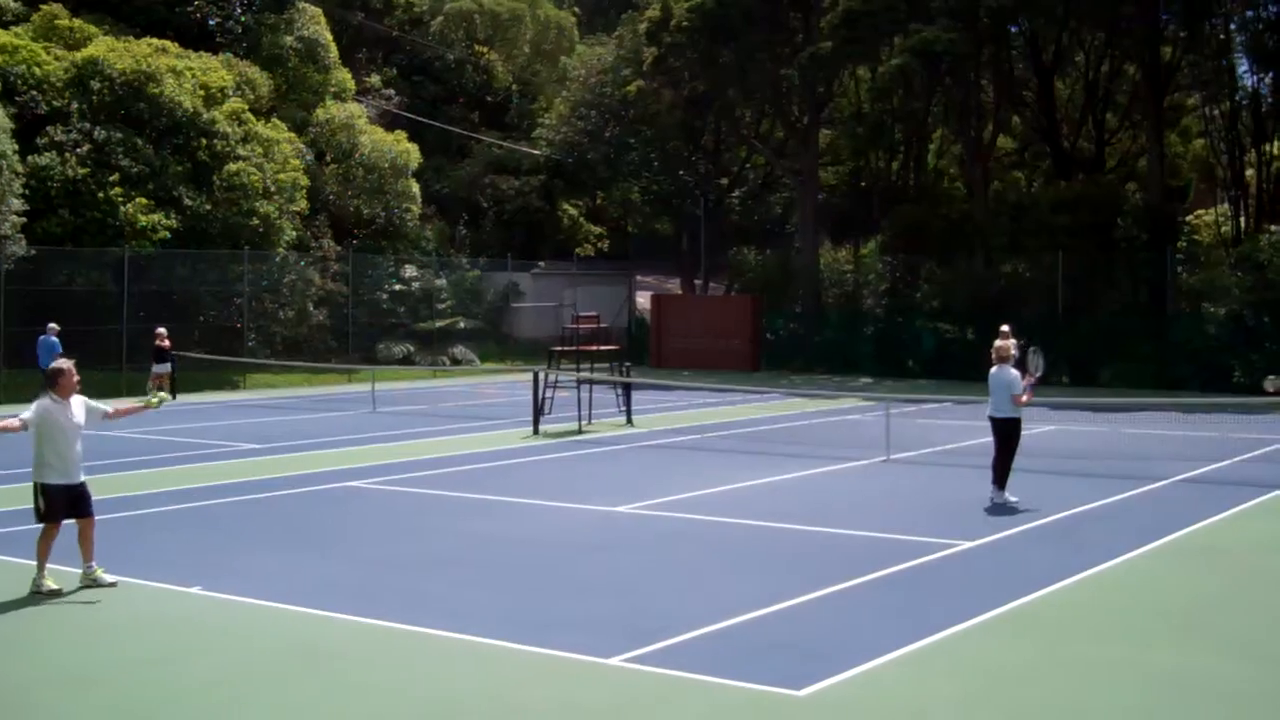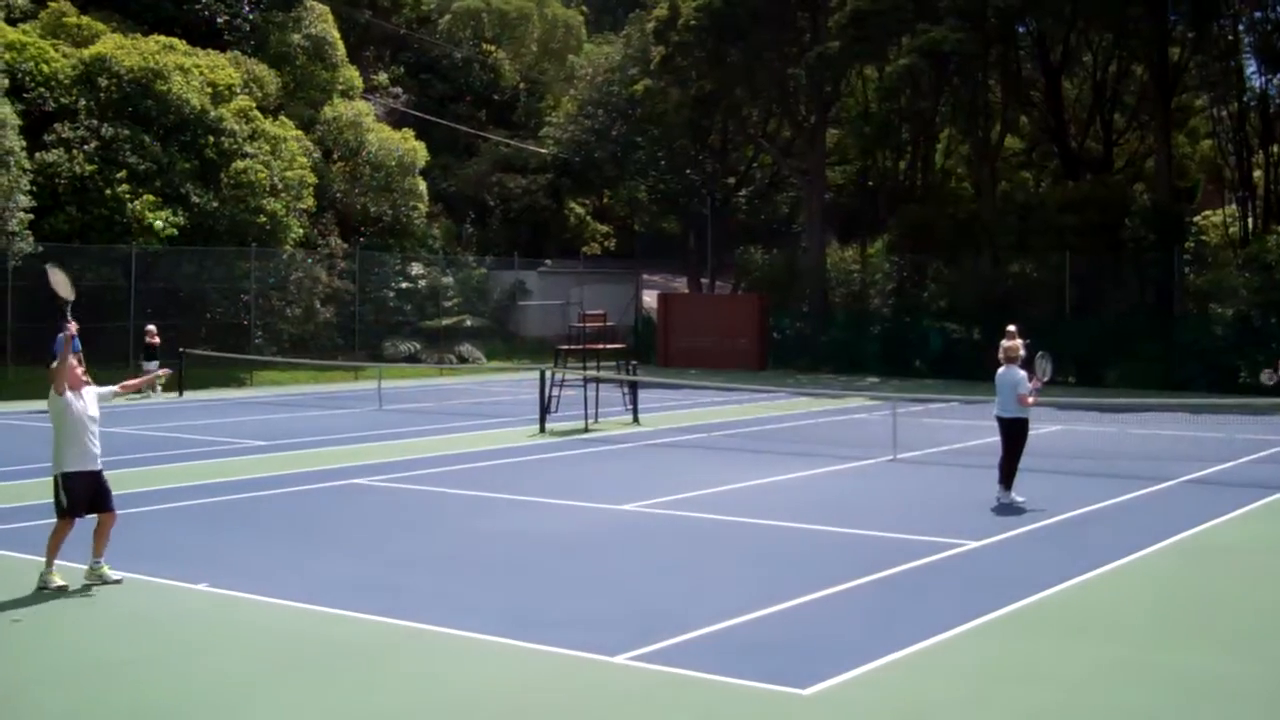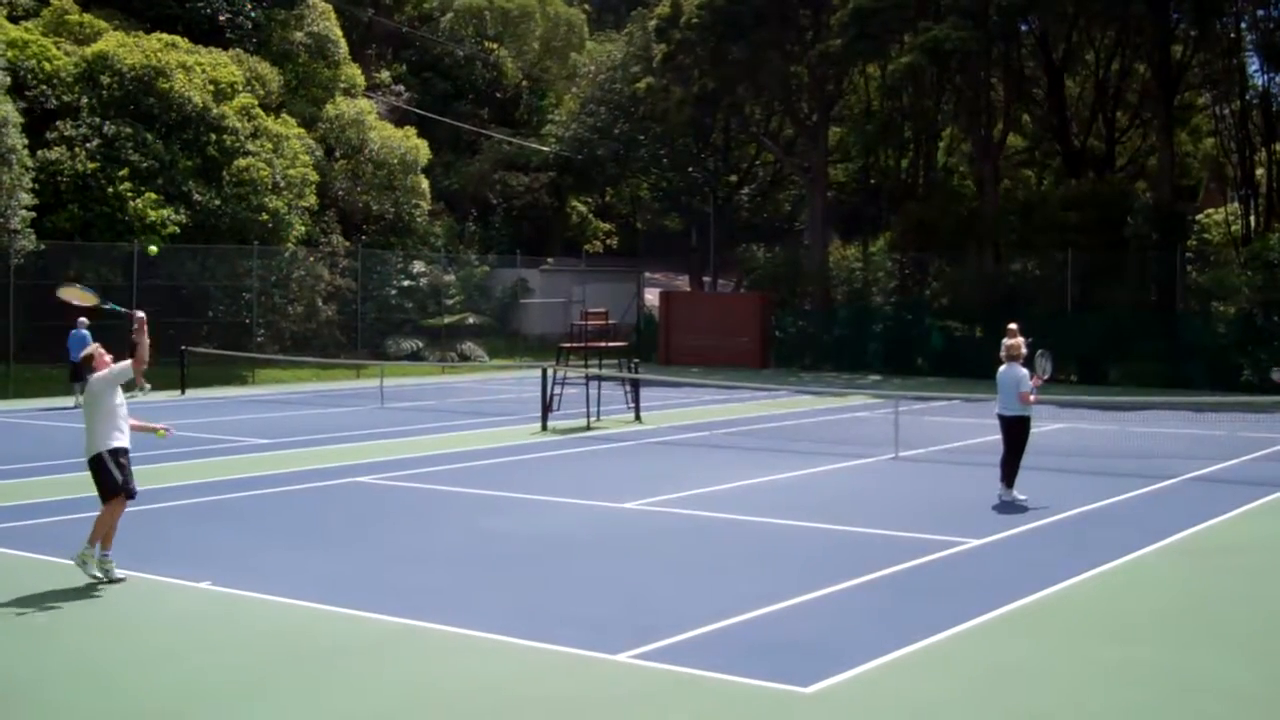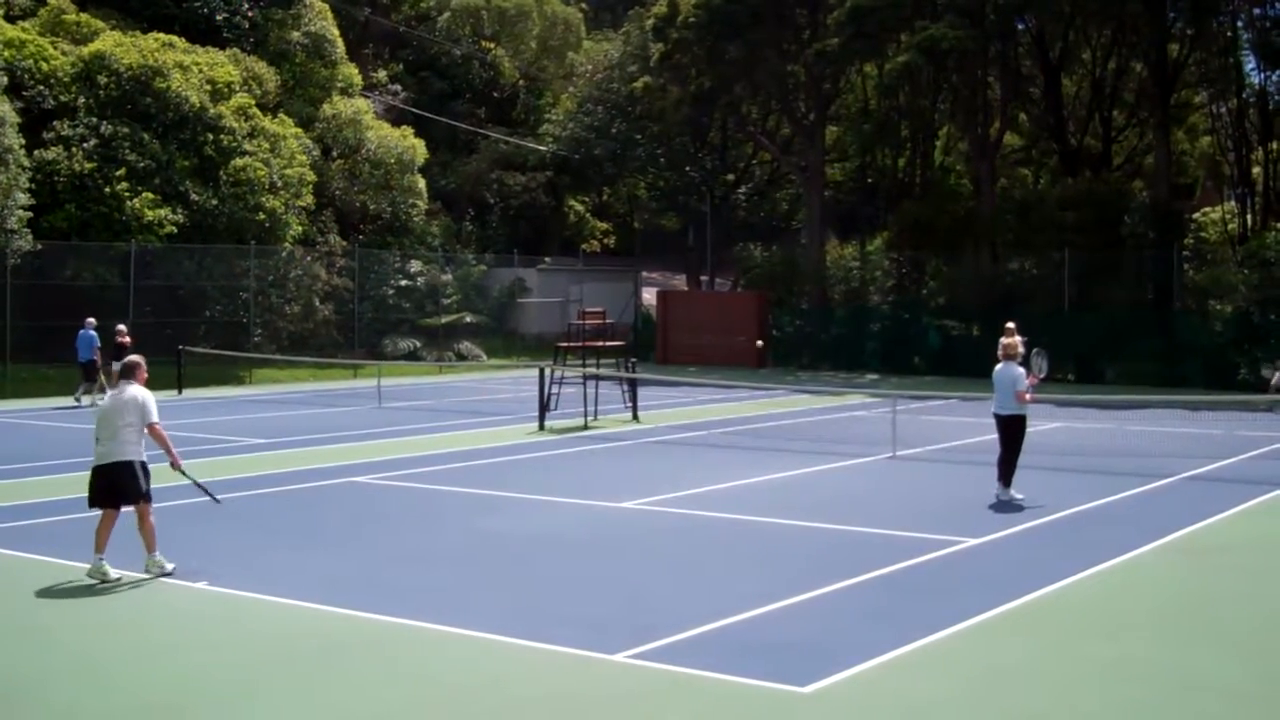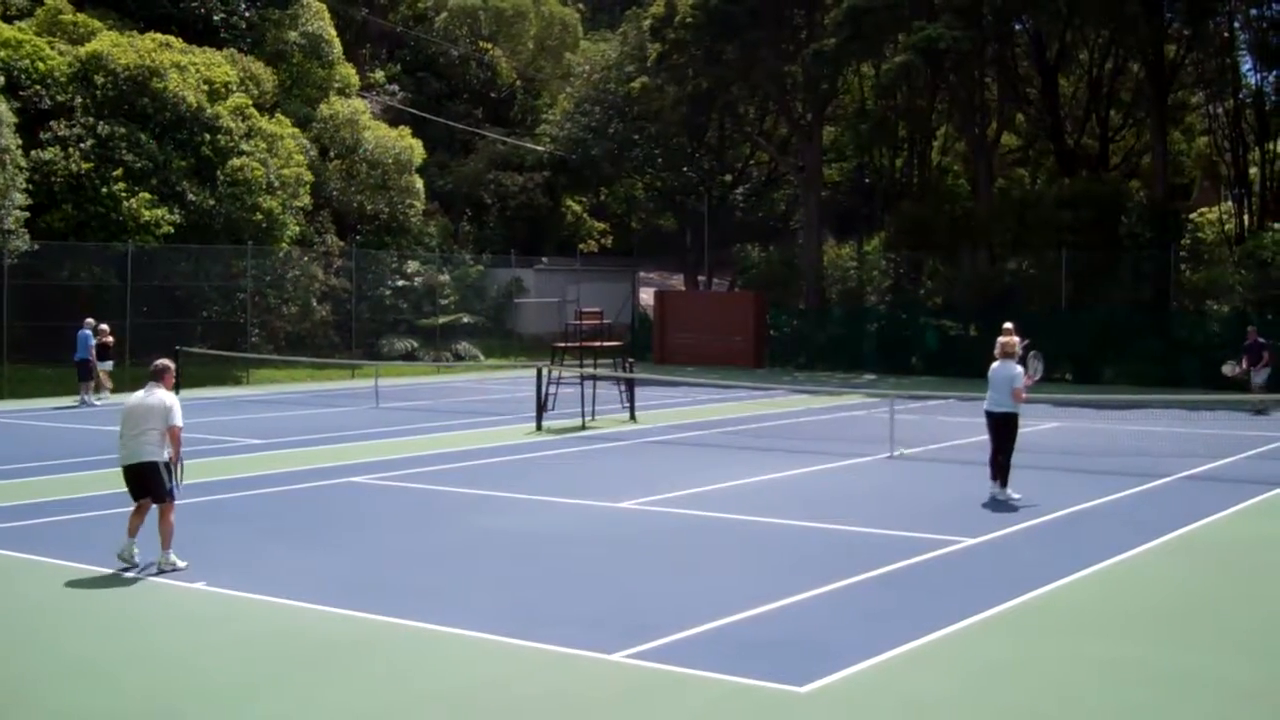
dt=0.4s
person 1, frame 1
left shoulder: (80, 402)
right shoulder: (43, 408)
left elbow: (111, 413)
right elbow: (19, 423)
left wrist: (143, 407)
left hip: (75, 478)
right hip: (49, 480)
left knee: (87, 521)
right knee: (52, 527)
left ankle: (90, 571)
right ankle: (40, 579)
person 1, frame 2
left shoulder: (92, 392)
right shoulder: (60, 398)
left elbow: (121, 388)
right elbow: (60, 377)
left wrist: (151, 377)
right wrist: (67, 342)
left hip: (93, 468)
right hip: (69, 471)
left knee: (108, 516)
right knee: (66, 522)
left ankle: (96, 567)
right ankle: (47, 573)
person 1, frame 3
left shoulder: (101, 386)
right shoulder: (104, 380)
left elbow: (123, 421)
right elbow: (141, 361)
left wrist: (151, 428)
right wrist: (142, 328)
left hip: (112, 450)
right hip: (108, 451)
left knee: (116, 504)
right knee: (117, 502)
left ankle: (104, 560)
right ankle: (90, 552)
person 1, frame 4
left shoulder: (108, 398)
right shoulder: (142, 394)
left elbow: (98, 435)
right elbow: (155, 429)
right wrist: (173, 456)
left hip: (102, 461)
right hip: (128, 459)
left knee: (109, 512)
right knee: (143, 508)
left ankle: (99, 564)
right ankle: (153, 560)
person 1, frame 5
left shoulder: (132, 399)
right shoulder: (168, 399)
left elbow: (122, 433)
right elbow: (174, 432)
right wrist: (176, 455)
left hip: (128, 459)
right hip: (152, 459)
left knee: (143, 503)
right knee: (166, 506)
left ankle: (129, 547)
right ankle: (166, 557)
